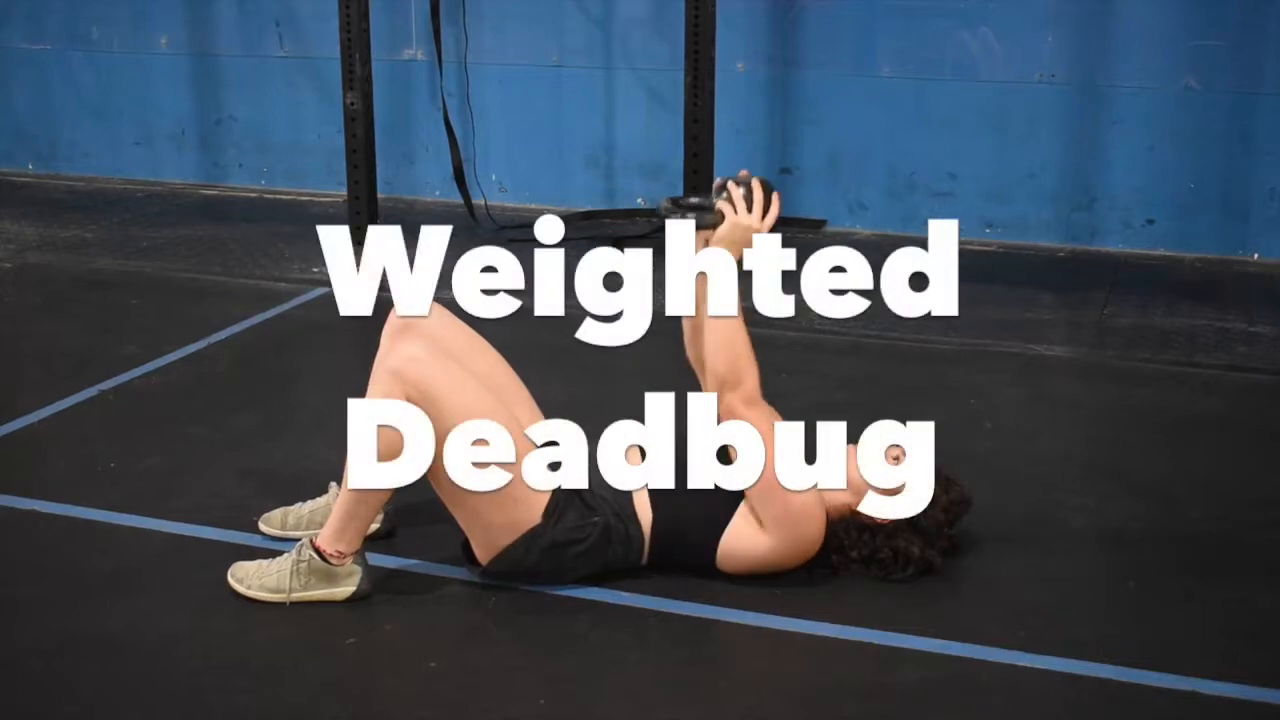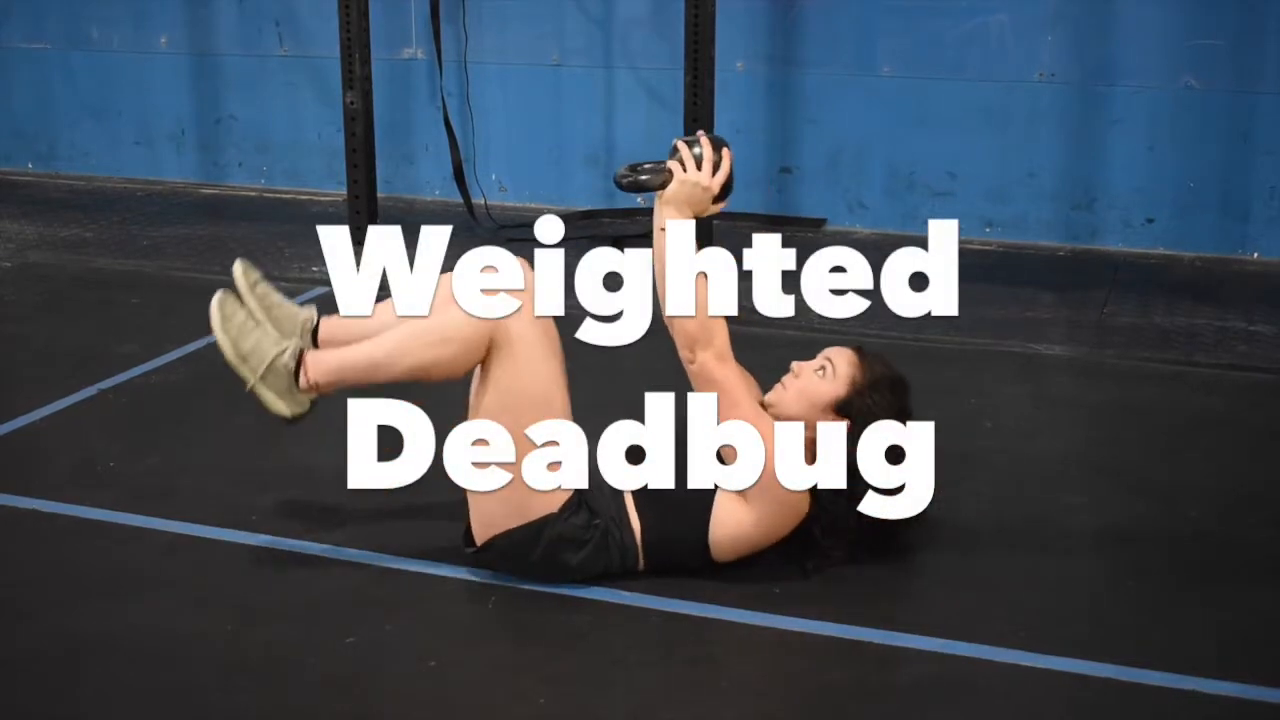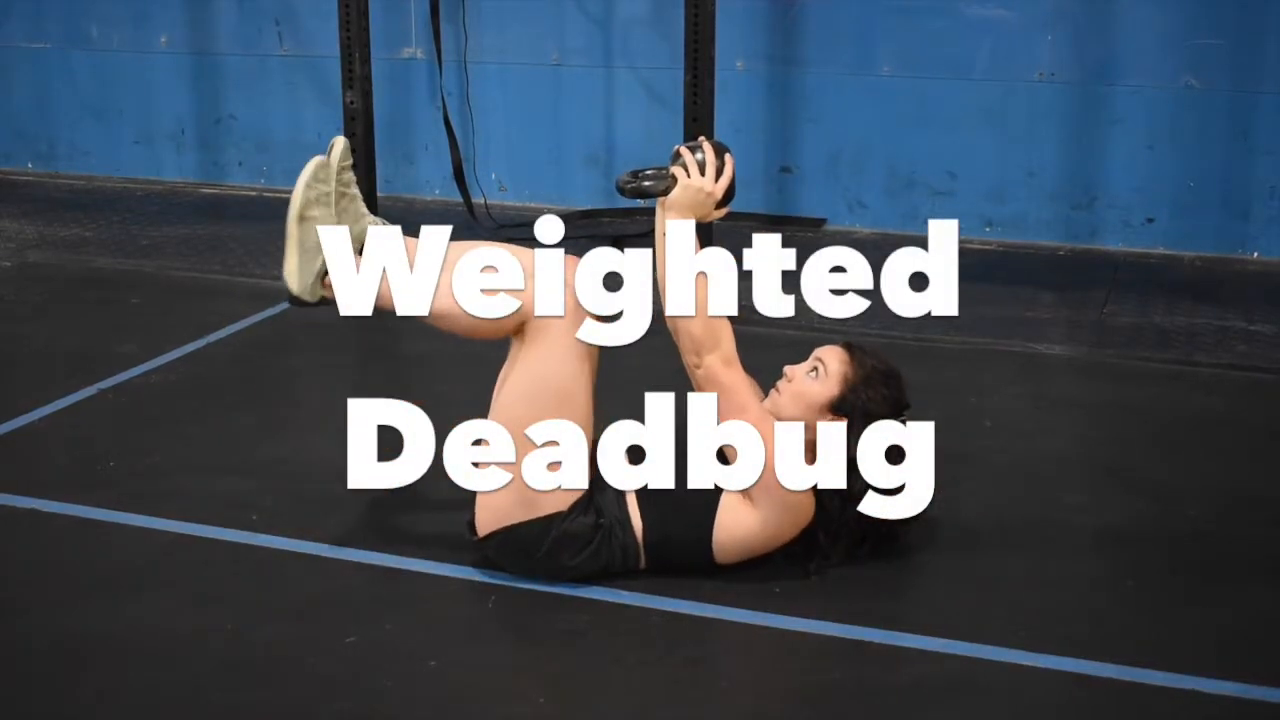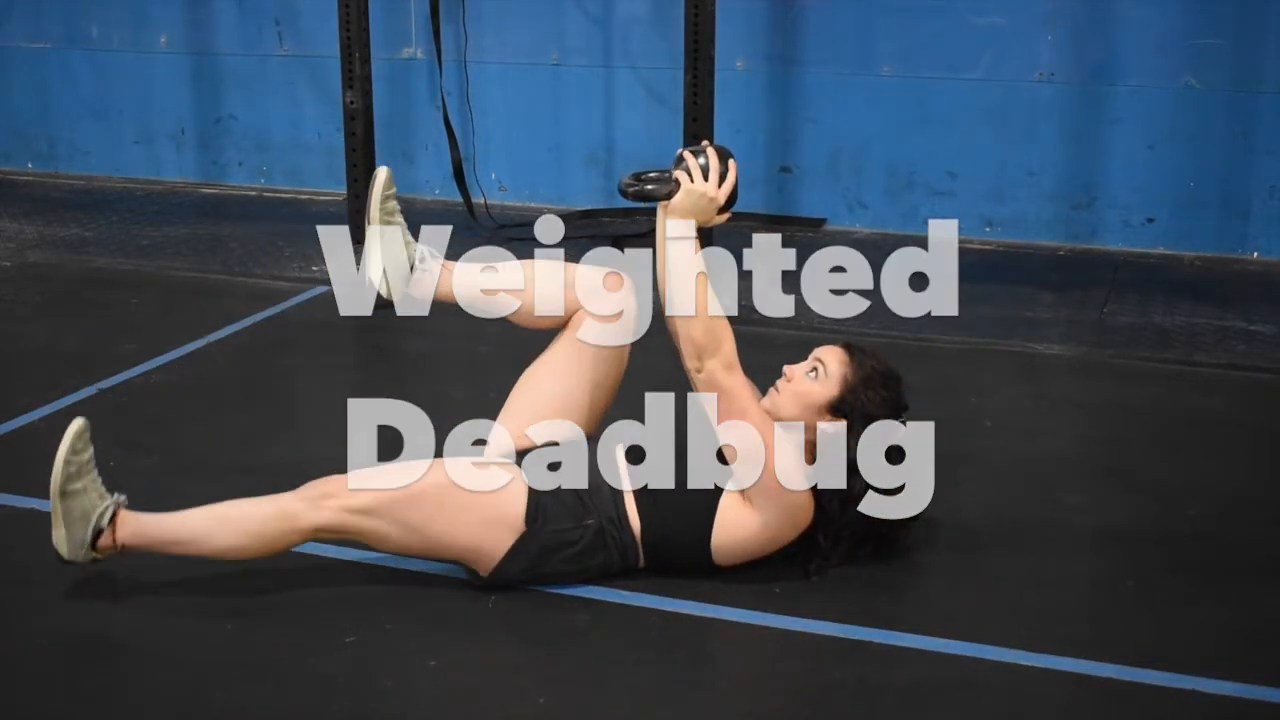
dt=1s
person 1, frame 1
left shoulder: (798, 527)
left elbow: (736, 397)
right elbow: (706, 365)
left wrist: (728, 257)
right wrist: (705, 249)
left hip: (553, 533)
right hip: (564, 475)
left knee: (406, 366)
right knee: (414, 322)
left ankle: (330, 559)
right ankle: (358, 500)
person 1, frame 2
left shoulder: (782, 489)
right shoulder: (763, 437)
left elbow: (705, 356)
right elbow: (708, 351)
left wrist: (678, 218)
right wrist: (672, 219)
left hip: (551, 539)
right hip: (564, 500)
left knee: (510, 305)
right knee: (504, 284)
left ankle: (300, 372)
right ankle: (311, 338)
person 1, frame 3
left shoulder: (787, 494)
right shoulder: (769, 453)
left elbow: (709, 362)
right elbow: (702, 350)
left wrist: (677, 221)
right wrist: (670, 219)
left hip: (551, 533)
right hip: (570, 498)
left knee: (543, 294)
right knee: (561, 279)
left ankle: (334, 276)
right ankle: (372, 251)
person 1, frame 4
left shoulder: (785, 495)
right shoulder: (758, 447)
left elbow: (708, 367)
right elbow: (707, 357)
left wrist: (685, 228)
right wrist: (672, 224)
left hip: (545, 528)
right hip: (542, 472)
left knee: (325, 500)
right knee: (608, 292)
left ankle: (110, 530)
right ankle: (424, 276)
